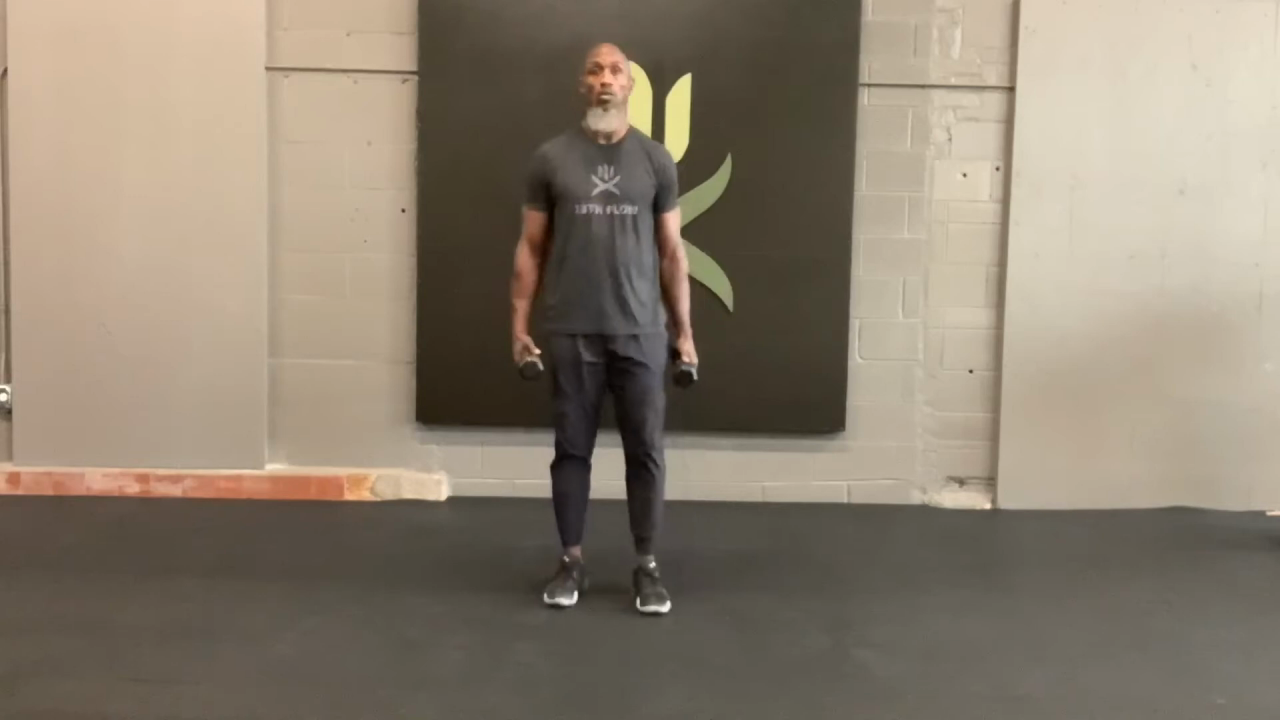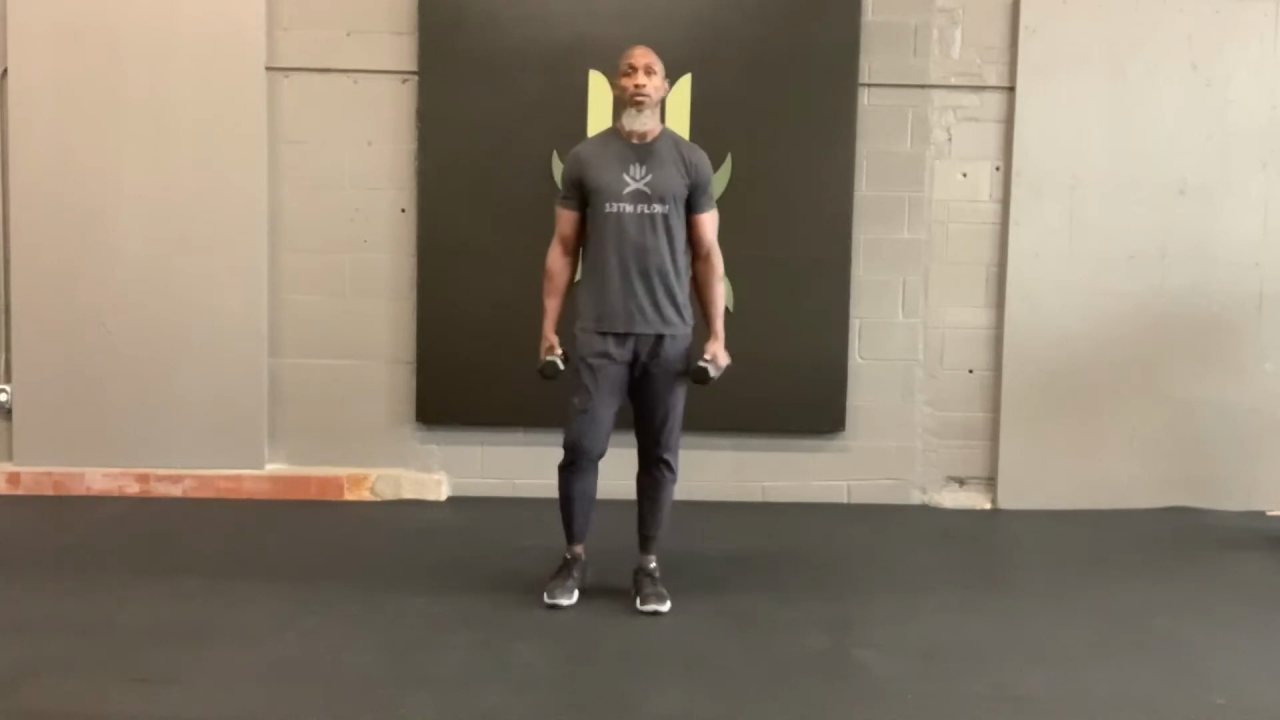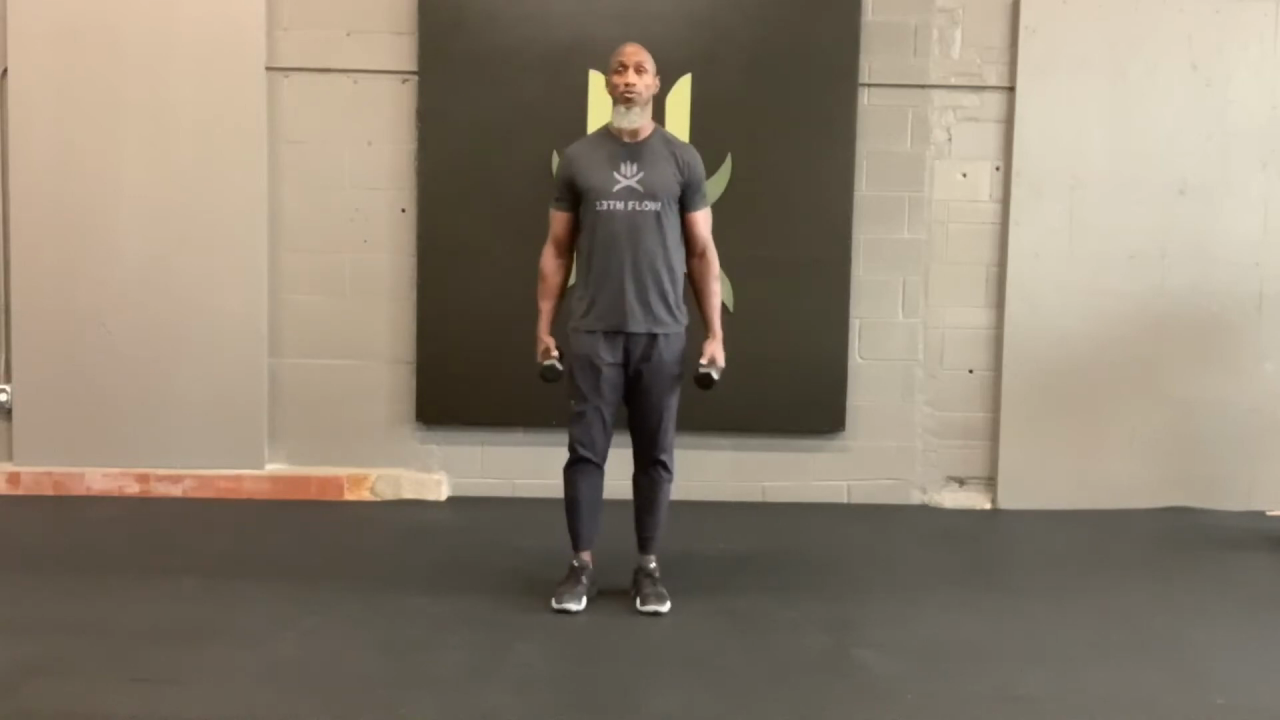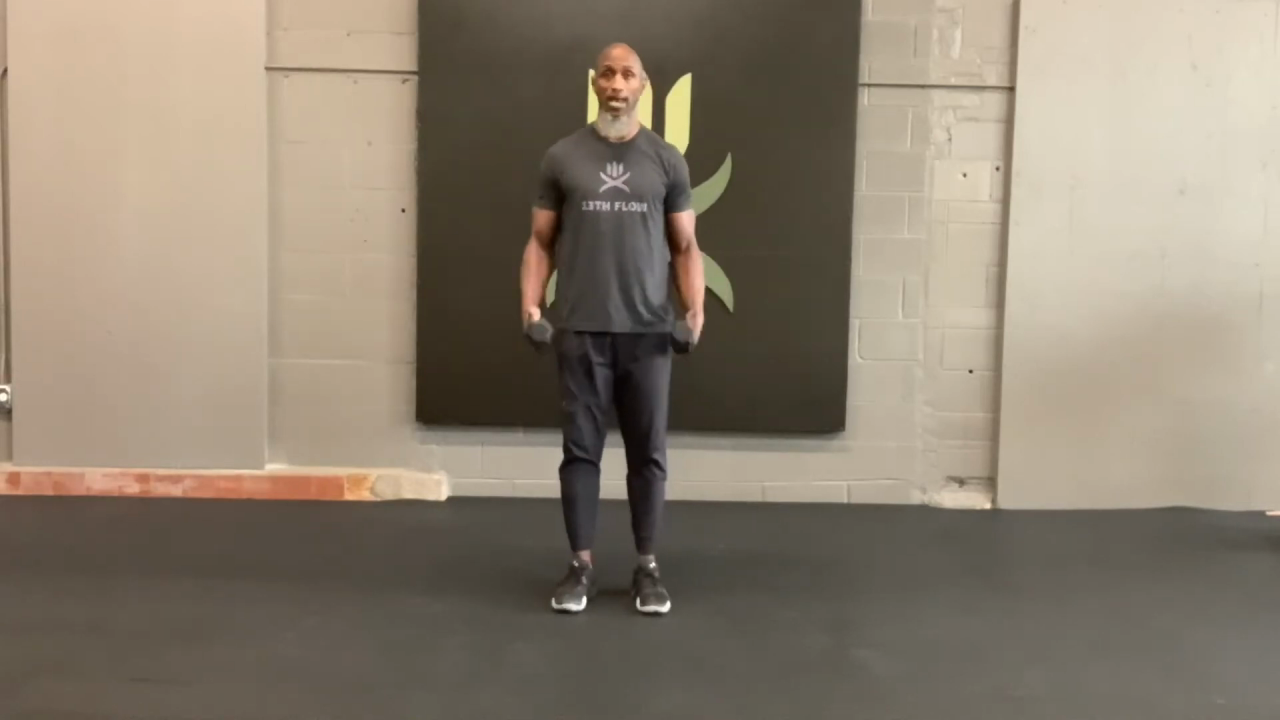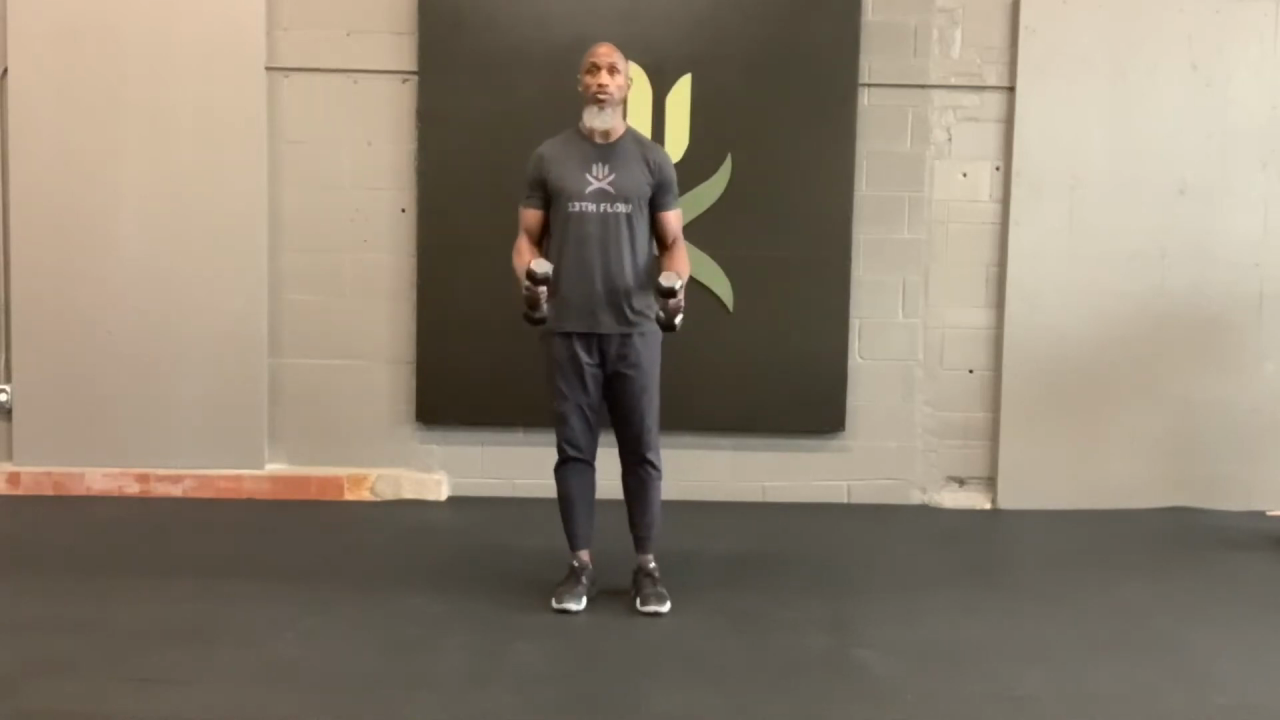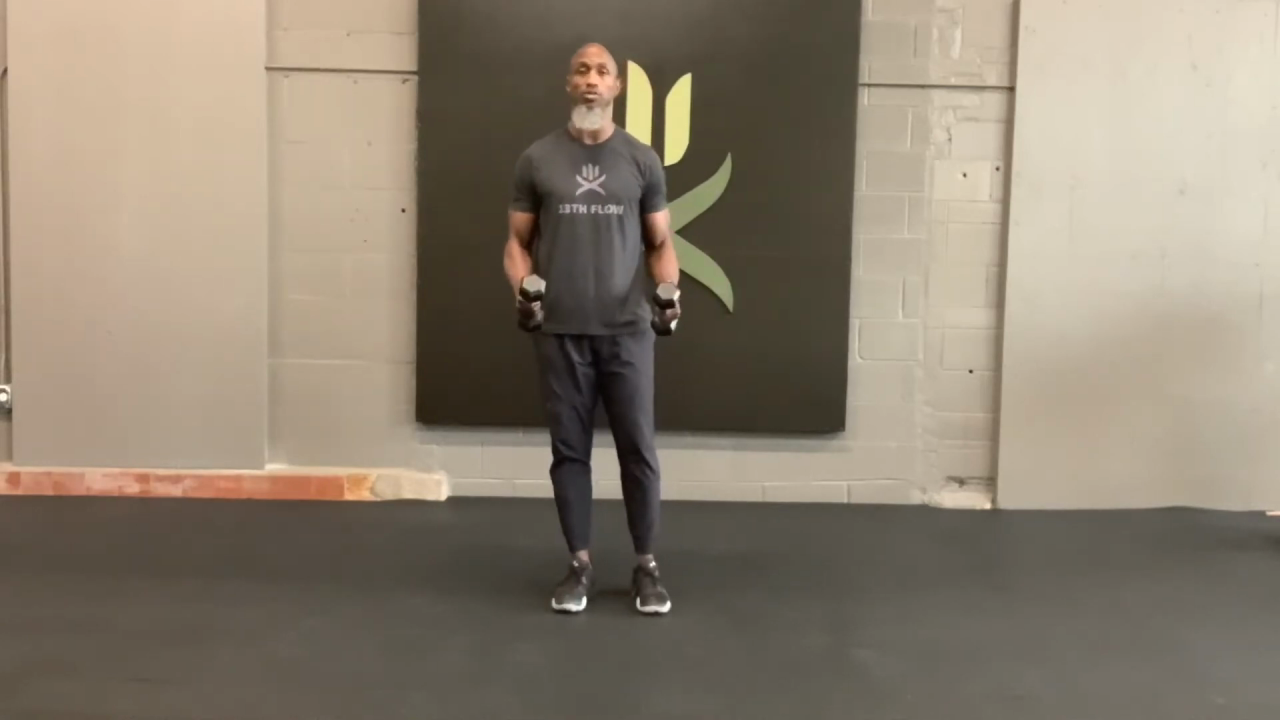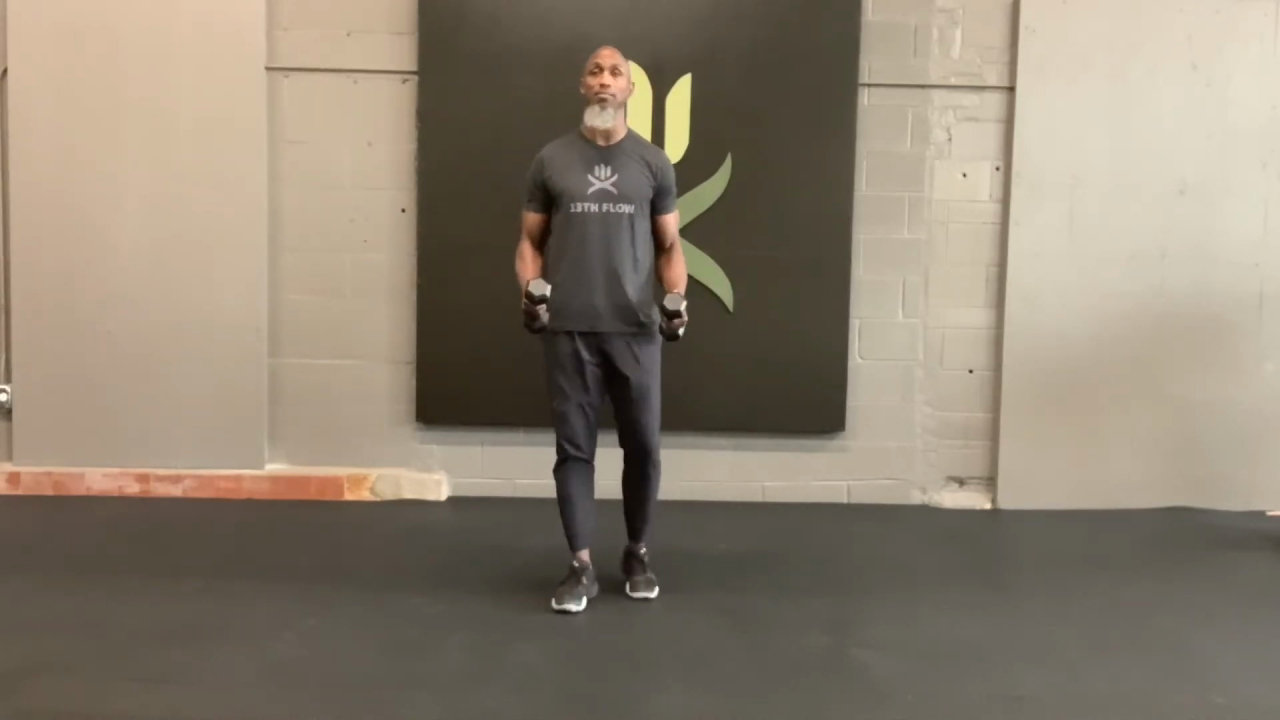
dt=0.5s
person 1, frame 1
left shoulder: (656, 160)
right shoulder: (551, 158)
left elbow: (671, 252)
right elbow: (532, 248)
left wrist: (684, 332)
right wrist: (520, 326)
left hip: (641, 332)
right hip: (572, 333)
left knee: (645, 450)
right knee: (571, 450)
left ankle: (646, 565)
right ankle: (572, 561)
person 1, frame 2
left shoulder: (690, 161)
right shoulder: (586, 158)
left elbow: (707, 253)
right elbow: (563, 248)
left wrist: (716, 335)
right wrist: (548, 326)
left hip: (668, 333)
right hip: (600, 331)
left knee: (659, 454)
right knee: (582, 447)
left ankle: (647, 565)
right ankle: (574, 558)
person 1, frame 3
left shoulder: (682, 159)
right shoulder: (577, 158)
left elbow: (702, 251)
right elbow: (557, 250)
left wrist: (715, 333)
right wrist: (543, 326)
left hip: (661, 332)
right hip: (593, 331)
left knee: (655, 454)
right knee: (585, 451)
left ankle: (648, 566)
right ankle: (582, 565)
person 1, frame 4
left shoulder: (667, 160)
right shoulder: (563, 157)
left elbow: (686, 245)
right elbow: (540, 241)
left wrist: (694, 307)
right wrist: (530, 302)
left hip: (646, 332)
right hip: (580, 331)
left knee: (647, 452)
right knee: (580, 449)
left ankle: (646, 566)
right ankle: (581, 564)
person 1, frame 5
left shoulder: (652, 159)
right shoulder: (549, 157)
left elbow: (672, 240)
right elbow: (528, 236)
left wrist: (676, 281)
right wrist: (528, 275)
left hip: (635, 328)
right hip: (569, 328)
left knee: (641, 450)
right knee: (574, 449)
left ankle: (646, 565)
right ankle: (580, 564)
person 1, frame 6
left shoulder: (642, 160)
right shoulder: (537, 159)
left elbow: (660, 242)
right elbow: (519, 240)
left wrist: (668, 289)
right wrist: (521, 285)
left hip: (627, 330)
right hip: (561, 331)
left knee: (638, 449)
right knee: (569, 451)
left ankle: (646, 566)
right ankle: (580, 564)
person 1, frame 7
left shoulder: (653, 163)
right shoulder: (551, 160)
left elbow: (669, 245)
right elbow: (531, 240)
left wrist: (676, 295)
right wrist: (530, 287)
left hip: (635, 330)
right hip: (569, 329)
left knee: (643, 446)
right knee: (574, 449)
left ankle: (637, 551)
right ankle: (581, 565)
